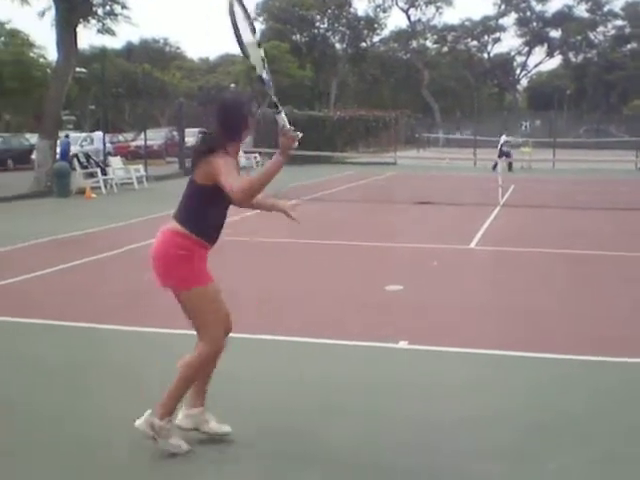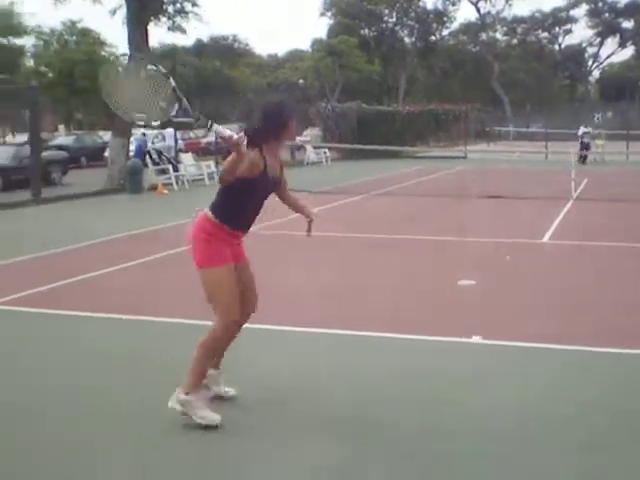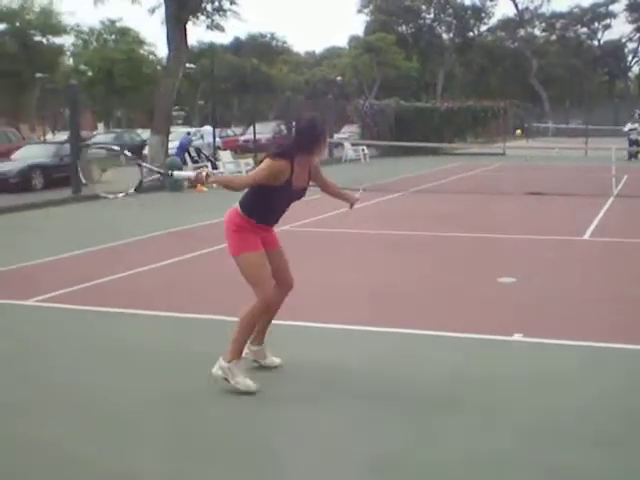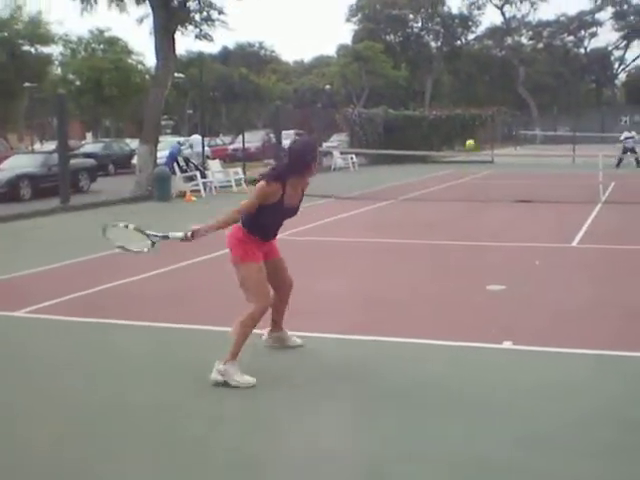
dt=0.3s
person 1, frame 1
left shoulder: (223, 155)
right shoulder: (219, 159)
left elbow: (239, 193)
right elbow: (240, 196)
left wrist: (275, 204)
right wrist: (280, 158)
left hip: (188, 250)
right hip: (179, 252)
left knee: (220, 328)
right knee: (213, 341)
left ankle: (194, 409)
right ankle: (157, 418)
person 1, frame 2
left shoulder: (275, 160)
right shoulder: (249, 155)
left elbow: (283, 192)
right elbow: (224, 177)
left wrist: (305, 211)
right wrist: (236, 153)
left hip: (231, 238)
right hip: (211, 236)
left knee: (247, 306)
right knee: (228, 319)
left ankle: (209, 371)
right ankle: (187, 394)
person 1, frame 3
left shoulder: (310, 166)
right shoulder: (280, 165)
left elbow: (326, 185)
right elbow: (243, 182)
left wrist: (349, 197)
right wrist: (214, 178)
left hip: (263, 228)
right hip: (242, 226)
left knee: (283, 287)
right knee: (267, 296)
left ankle: (256, 347)
right ankle: (228, 362)
person 1, frame 4
left shoulder: (300, 183)
right shoulder: (272, 186)
right elbow: (240, 212)
right wrist: (207, 229)
left hip: (264, 241)
right hip: (245, 241)
left knee: (285, 285)
right knee: (260, 303)
left ankle: (276, 332)
right ankle: (225, 366)
